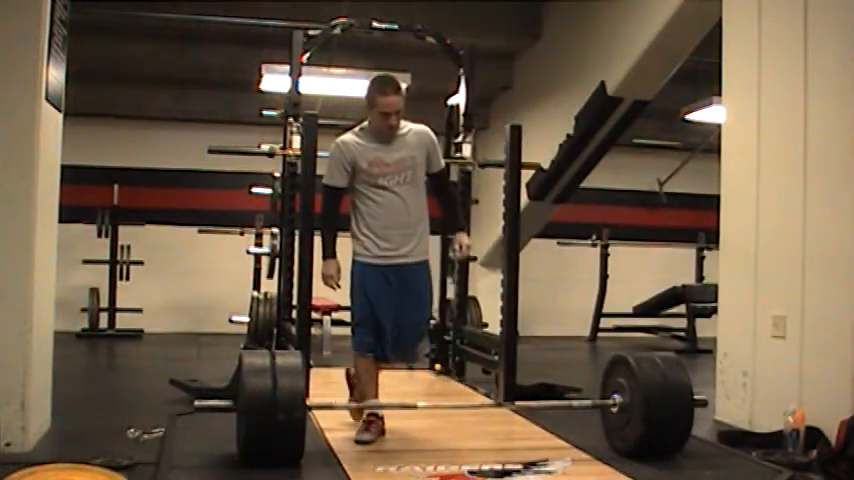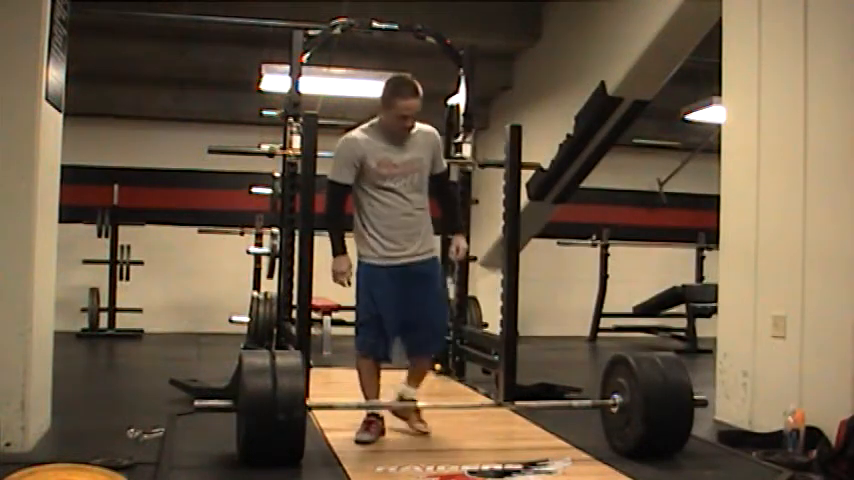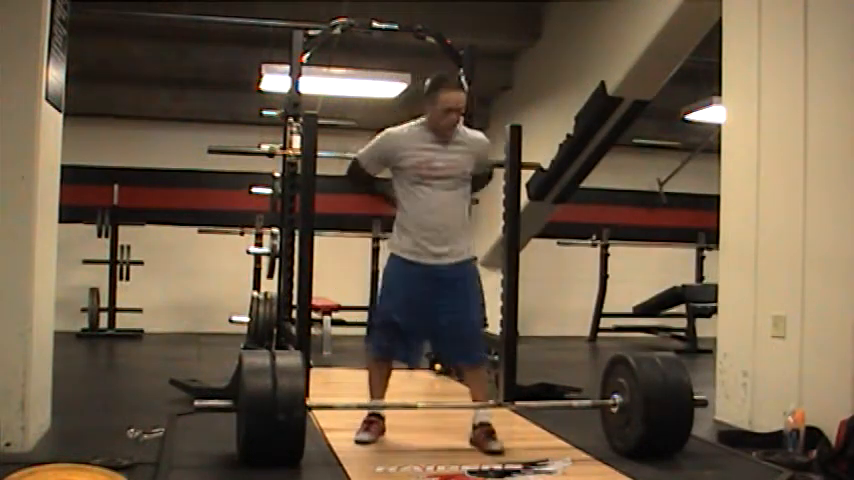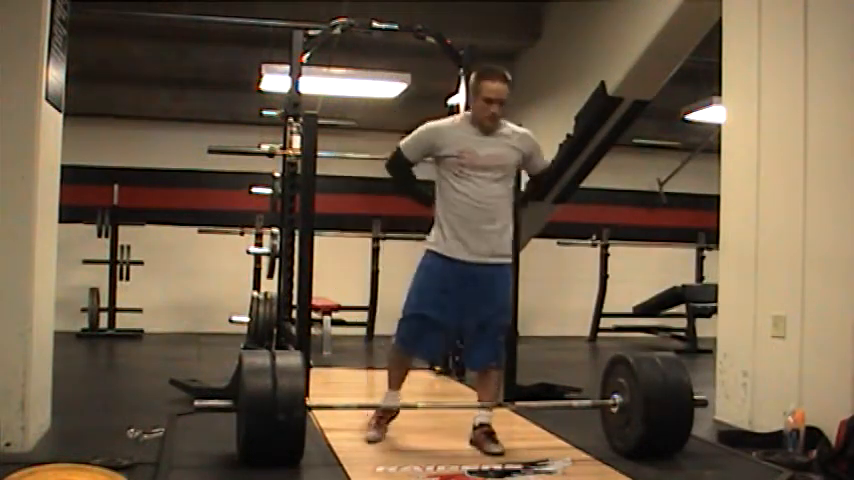
dt=0.4s
person 1, frame 1
left shoulder: (423, 137)
right shoulder: (347, 147)
left elbow: (442, 186)
right elbow: (330, 205)
left wrist: (458, 229)
right wrist: (328, 256)
left hip: (415, 258)
right hip: (371, 260)
left knee: (410, 336)
right knee: (368, 337)
left ankle: (358, 376)
right ankle: (373, 414)
person 1, frame 2
left shoulder: (430, 139)
right shoulder: (355, 144)
left elbow: (443, 188)
right elbow: (336, 200)
left wrist: (457, 232)
right wrist: (339, 253)
left hip: (424, 257)
right hip: (377, 261)
left knee: (431, 334)
right knee: (370, 340)
left ankle: (406, 399)
right ankle: (374, 414)
person 1, frame 3
left shoulder: (476, 143)
right shoulder: (396, 139)
right elbow: (356, 172)
left hip: (458, 262)
right hip: (408, 259)
left knee: (471, 344)
right knee: (384, 339)
left ankle: (482, 423)
right ankle: (376, 415)
person 1, frame 4
left shoulder: (522, 141)
right shoulder: (439, 132)
left elbow: (543, 180)
right elbow: (396, 166)
right wrist: (427, 201)
left hip: (495, 261)
right hip: (443, 254)
left knee: (489, 343)
right knee: (413, 329)
left ankle: (482, 423)
right ankle: (387, 406)
